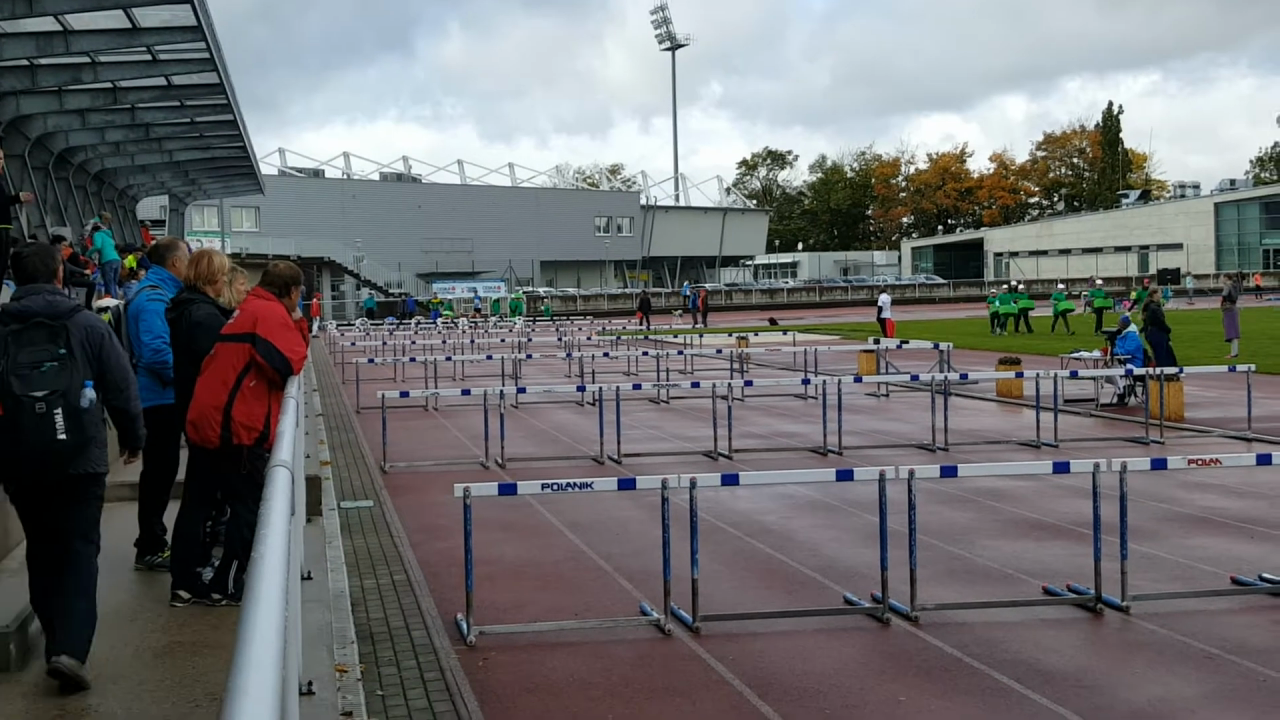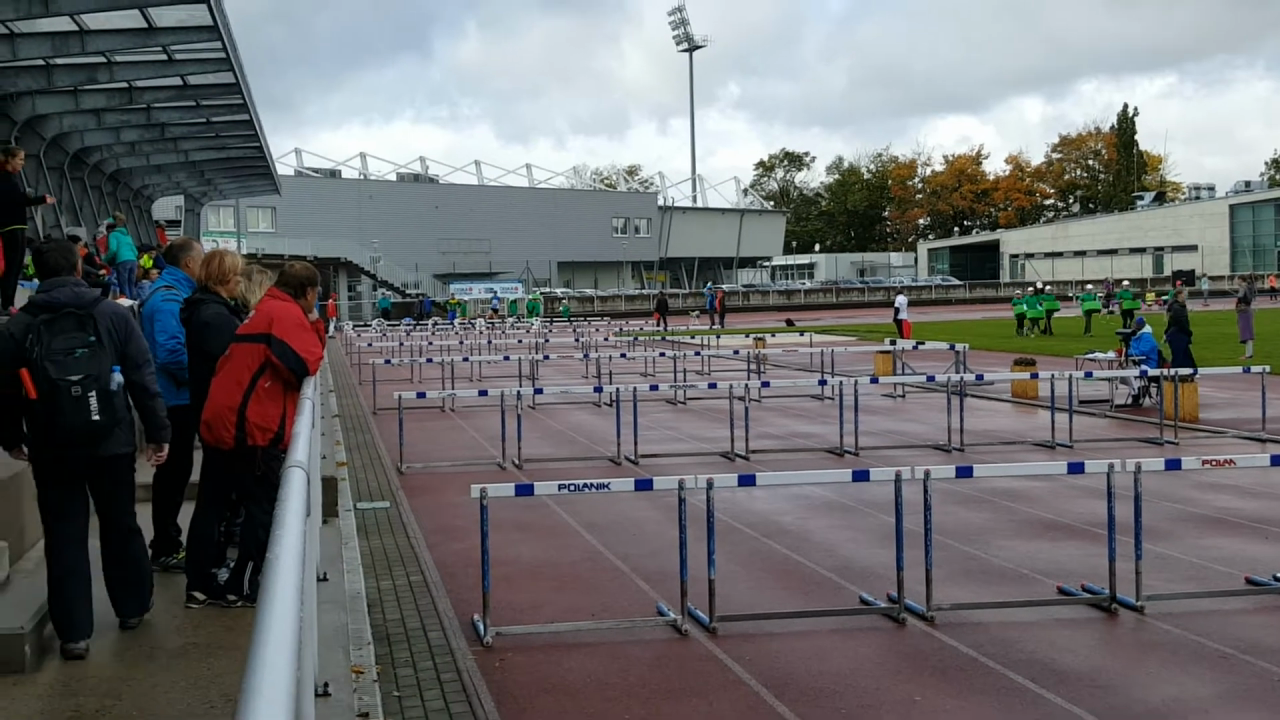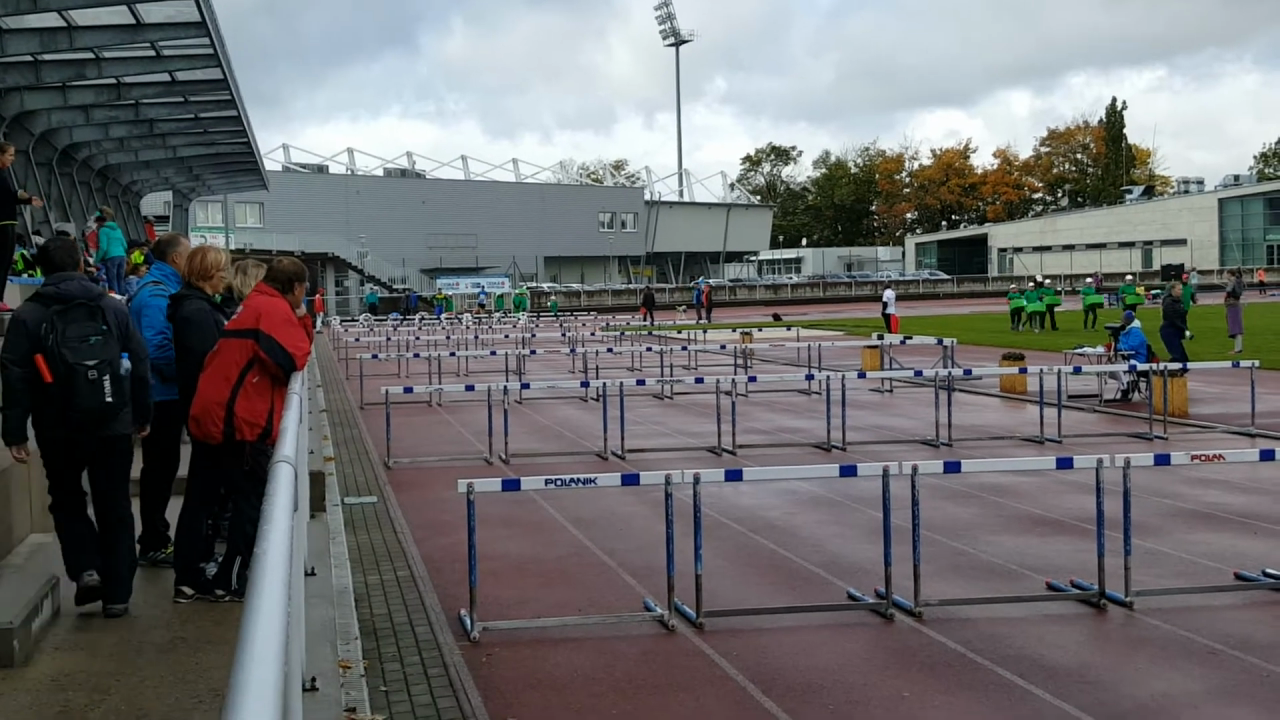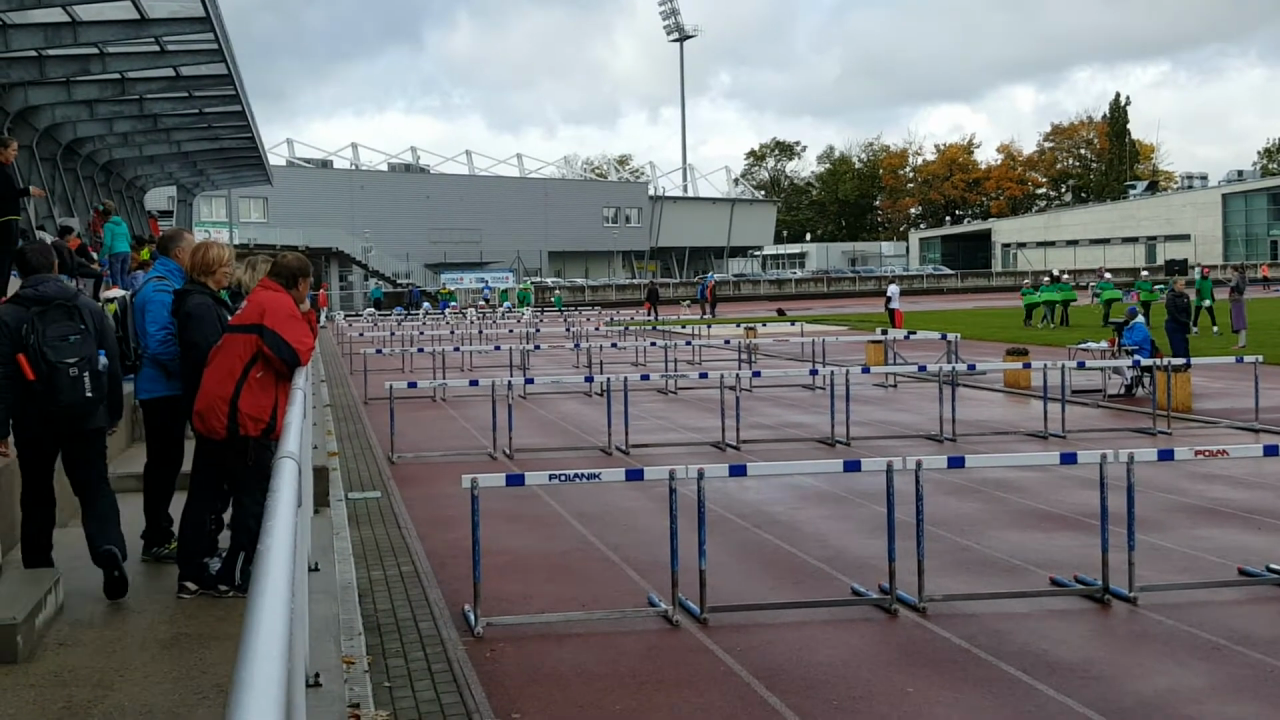
dt=0.4s
person 1, frame 1
right shoulder: (89, 326)
right elbow: (122, 393)
right wrist: (132, 439)
right hip: (81, 463)
left knee: (43, 551)
right knee: (80, 554)
left ankle: (58, 638)
right ankle: (68, 649)
person 1, frame 2
right shoulder: (114, 314)
right elbow: (142, 378)
right wrist: (157, 431)
left hip: (50, 449)
right hip: (111, 442)
left knee: (63, 537)
right knee: (120, 525)
left ankle: (73, 632)
right ankle: (132, 605)
person 1, frame 3
right shoulder: (114, 308)
right elbow: (140, 367)
right wrist: (142, 416)
left hip: (57, 430)
right hip: (112, 426)
left knee: (68, 502)
right knee: (114, 507)
left ankle: (84, 571)
right ankle: (116, 594)
person 1, frame 4
right shoulder: (89, 307)
right elbow: (112, 363)
right wrist: (113, 411)
left hip: (35, 423)
right hip: (87, 420)
left knee: (37, 492)
right knee: (96, 492)
left ankle: (38, 564)
right ankle: (109, 550)
person 2, frame 1
left shoulder: (189, 309)
right shoulder: (204, 315)
left knee: (203, 489)
right knee: (201, 492)
left ankle: (196, 562)
right ankle: (184, 582)
person 2, frame 2
left shoulder: (210, 310)
right shoulder: (215, 316)
right elbow: (225, 367)
left hip: (217, 413)
right hip: (222, 416)
left knee: (219, 491)
right knee: (215, 493)
left ankle: (210, 567)
right ankle: (201, 582)
person 2, frame 3
left shoulder: (202, 306)
right shoulder: (197, 311)
right elbow: (206, 363)
left knee: (208, 486)
right knee: (203, 490)
left ankle: (199, 560)
right ankle: (189, 578)
person 2, frame 4
left shoulder: (208, 301)
right shoulder: (200, 306)
right elbow: (209, 358)
left knee: (213, 481)
right knee: (207, 484)
left ankle: (204, 555)
right ankle: (192, 572)
person 3, frame 1
left shoulder: (249, 309)
right shoulder: (271, 313)
right elbow: (288, 364)
left wrist: (297, 325)
right wrist: (297, 324)
left hip: (212, 421)
right hip: (237, 426)
right knee: (249, 507)
right ankle: (226, 587)
person 3, frame 2
left shoulder: (266, 309)
right shoulder: (287, 314)
right elbow: (305, 366)
left wrist: (312, 326)
right wrist: (314, 325)
left hip: (225, 422)
right hip: (251, 427)
left knee: (215, 505)
right knee: (264, 508)
left ankle: (202, 583)
right ankle: (241, 588)
person 3, frame 3
left shoulder: (254, 304)
right shoulder: (274, 309)
right elbow: (292, 360)
left wrist: (301, 322)
right wrist: (302, 320)
left hip: (215, 416)
right hip: (240, 421)
right knee: (252, 503)
right ankle: (230, 582)
person 3, frame 4
left shoulder: (259, 300)
right shoulder: (279, 305)
right elbow: (296, 357)
left wrist: (305, 317)
right wrist: (306, 317)
left hip: (219, 412)
right hip: (243, 417)
left knee: (239, 496)
right knee: (254, 499)
left ankle: (198, 572)
right ankle: (233, 579)
person 4, frame 1
left shoulder: (159, 292)
right shoulder: (155, 298)
right elbow: (156, 352)
left hip: (161, 396)
right hip: (160, 397)
left knee: (162, 470)
right knee: (159, 471)
left ankle: (153, 541)
right ankle: (150, 549)
person 4, frame 2
left shoulder: (174, 292)
right shoulder: (170, 298)
right elbow: (171, 353)
left hip: (175, 397)
right hip: (173, 398)
left knee: (176, 471)
right knee: (173, 472)
left ankle: (168, 542)
right ankle: (164, 550)
person 4, frame 3
left shoulder: (163, 288)
right shoulder: (158, 294)
right elbow: (158, 348)
left wrist: (183, 377)
left hip: (164, 392)
right hip: (161, 393)
left knee: (163, 465)
right knee: (160, 467)
left ankle: (156, 537)
right ankle: (152, 545)
person 4, frame 4
left shoulder: (167, 283)
right shoulder: (161, 289)
right elbow: (161, 344)
left wrist: (187, 372)
left hip: (166, 387)
right hip: (163, 388)
left knee: (166, 461)
right knee: (163, 462)
left ankle: (160, 532)
right ankle: (156, 541)
